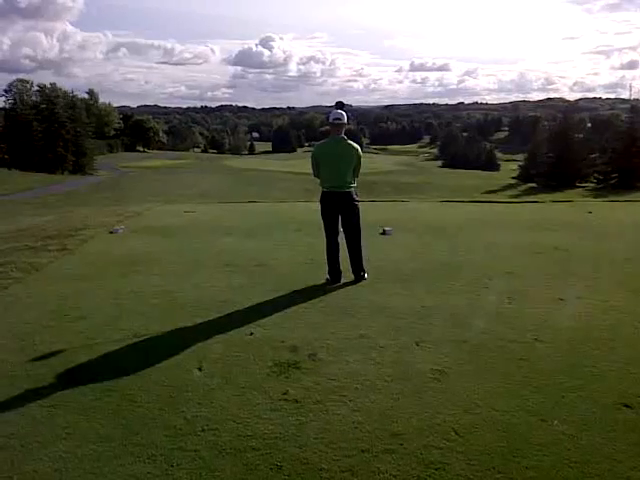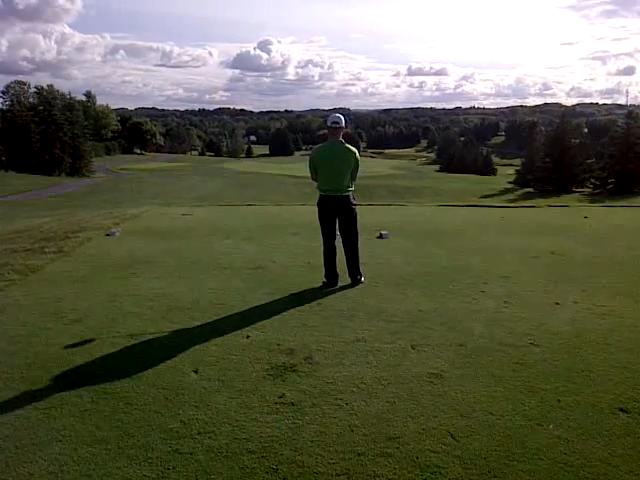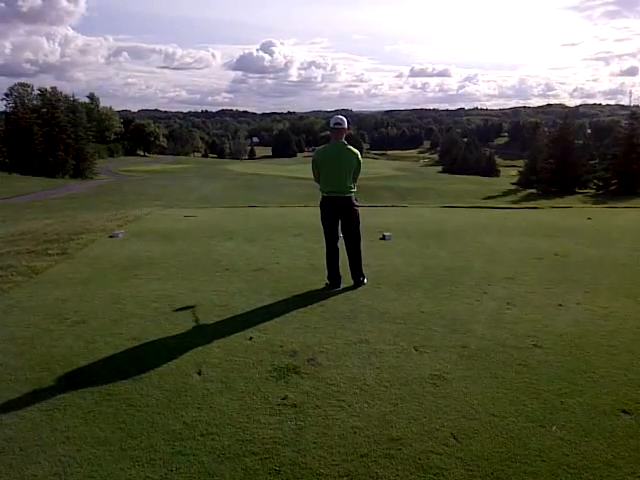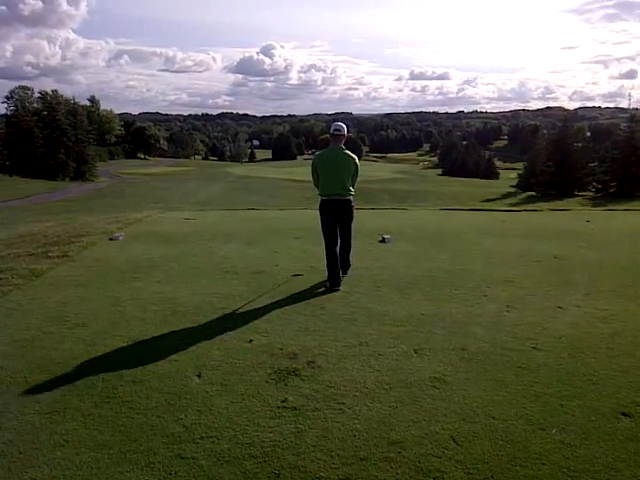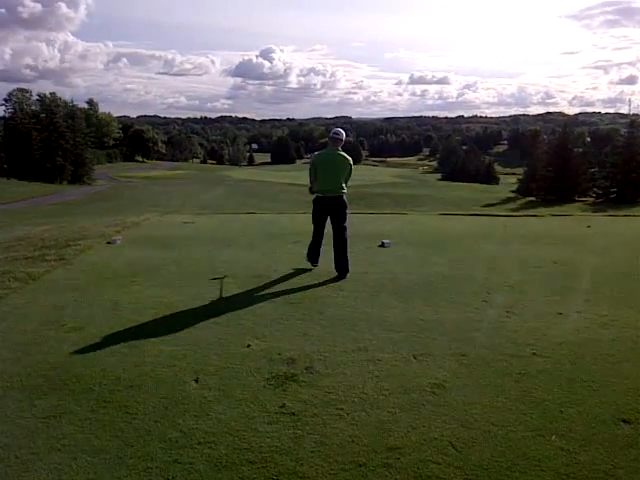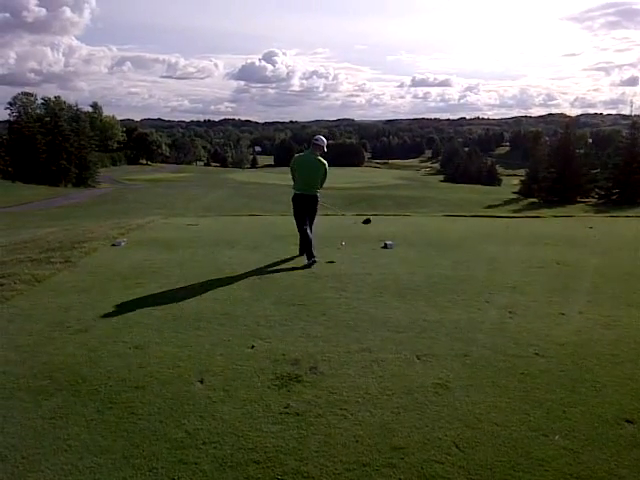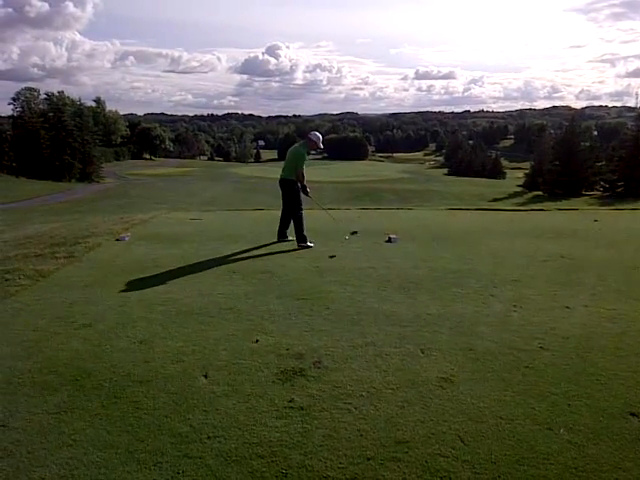
dt=0.7s
person 1, frame 1
left shoulder: (319, 148)
right shoulder: (354, 148)
left elbow: (316, 174)
right elbow: (356, 174)
left hip: (328, 196)
right hip: (348, 196)
left knee: (331, 237)
right knee: (353, 237)
left ankle: (335, 275)
right ankle: (358, 273)
person 1, frame 2
left shoulder: (316, 152)
right shoulder: (352, 152)
left elbow: (314, 177)
right elbow: (353, 178)
left hip: (325, 200)
right hip: (346, 199)
left knee: (328, 241)
right knee: (350, 240)
left ankle: (331, 279)
right ankle: (355, 277)
person 1, frame 3
left shoulder: (319, 153)
right shoulder: (354, 154)
left elbow: (317, 178)
right elbow: (355, 179)
left hip: (328, 201)
right hip: (348, 200)
left knee: (331, 242)
right knee: (353, 242)
left ankle: (334, 280)
right ankle: (358, 278)
person 1, frame 4
left shoulder: (318, 157)
right shoulder: (352, 159)
left elbow: (316, 183)
right elbow: (353, 183)
left hip: (327, 204)
right hip: (346, 203)
left knee: (331, 242)
right knee: (345, 238)
left ankle: (334, 280)
right ankle: (344, 268)
person 1, frame 5
left shoulder: (317, 157)
right shoulder: (347, 160)
left elbow: (312, 181)
right elbow: (345, 181)
left hip: (321, 200)
right hip: (339, 200)
left knee: (318, 231)
right knee: (341, 235)
left ankle: (313, 259)
right ankle: (342, 270)
person 1, frame 6
left shoulder: (297, 158)
right shoulder: (323, 164)
left elbow: (294, 177)
right elbow: (321, 184)
left hip: (299, 197)
right hip: (313, 197)
left knee: (303, 227)
right knee: (308, 226)
left ankle: (311, 255)
right ankle: (304, 250)
person 1, frame 7
left shoulder: (297, 147)
right shoulder: (301, 152)
right elbow: (300, 173)
left wrist: (303, 185)
right wrist: (304, 187)
left hip: (285, 181)
right hip: (290, 183)
left knee: (287, 209)
right knee: (297, 211)
left ankle: (282, 234)
right ankle: (301, 240)
